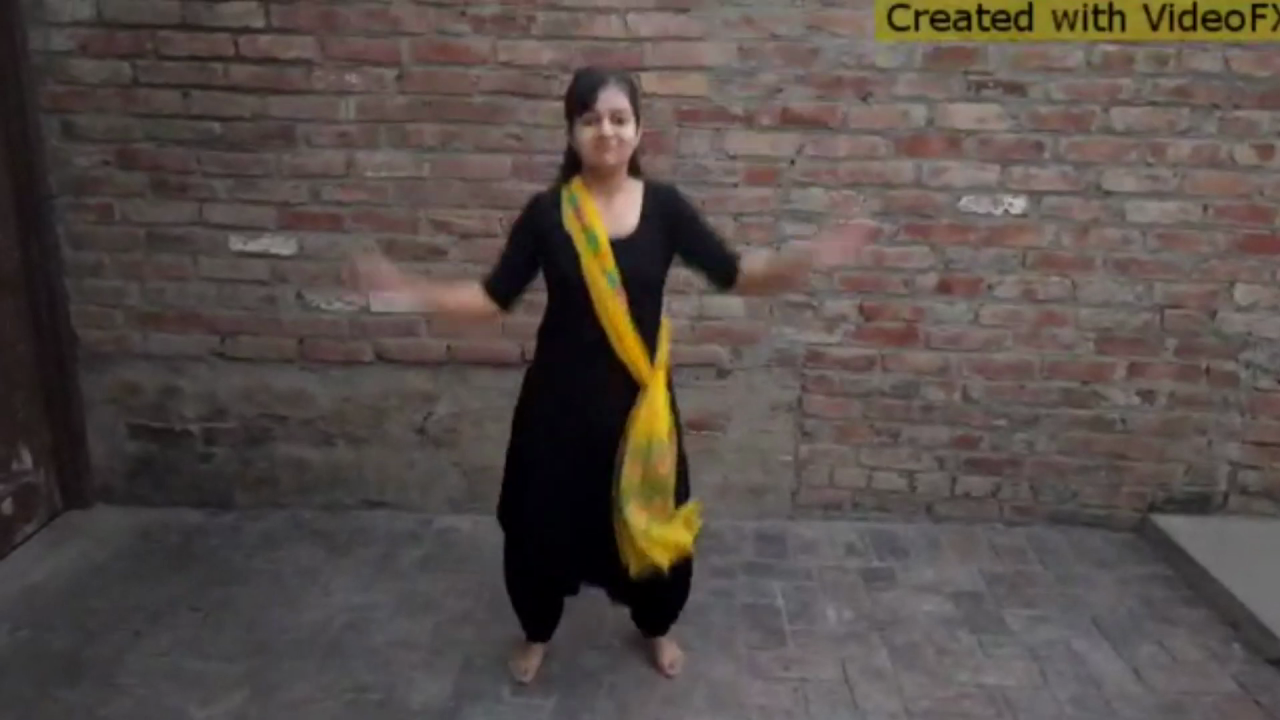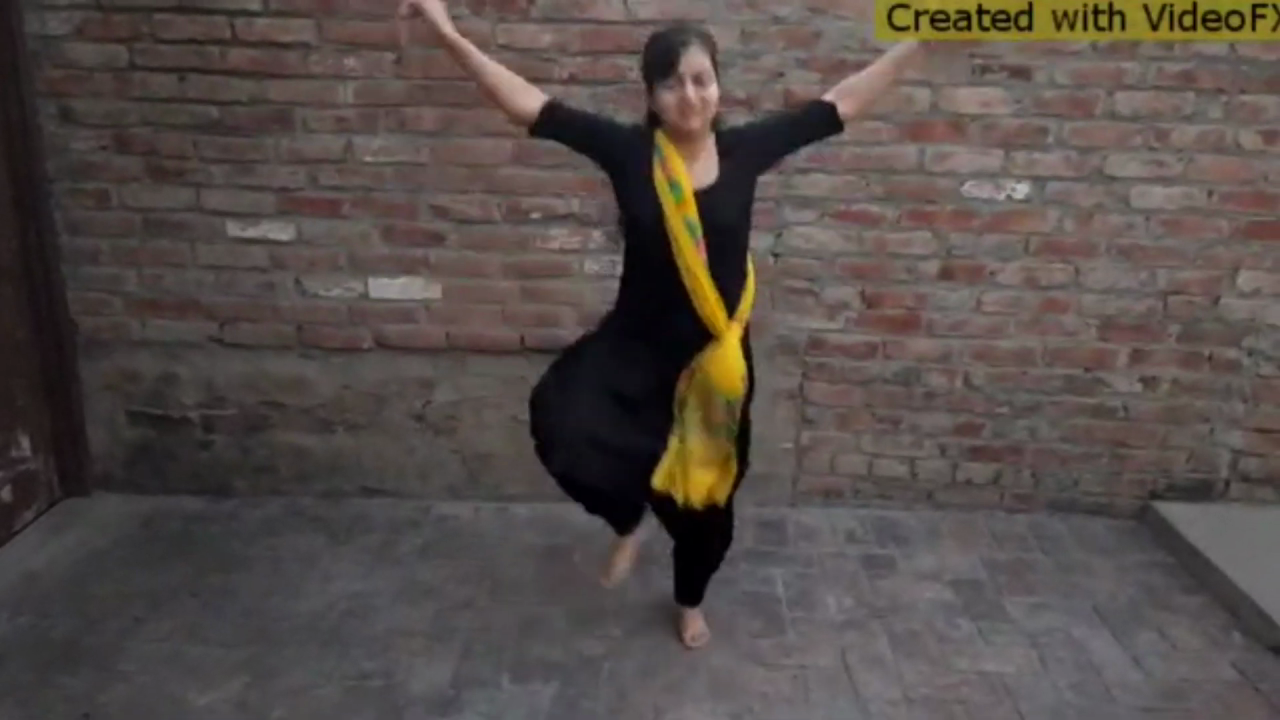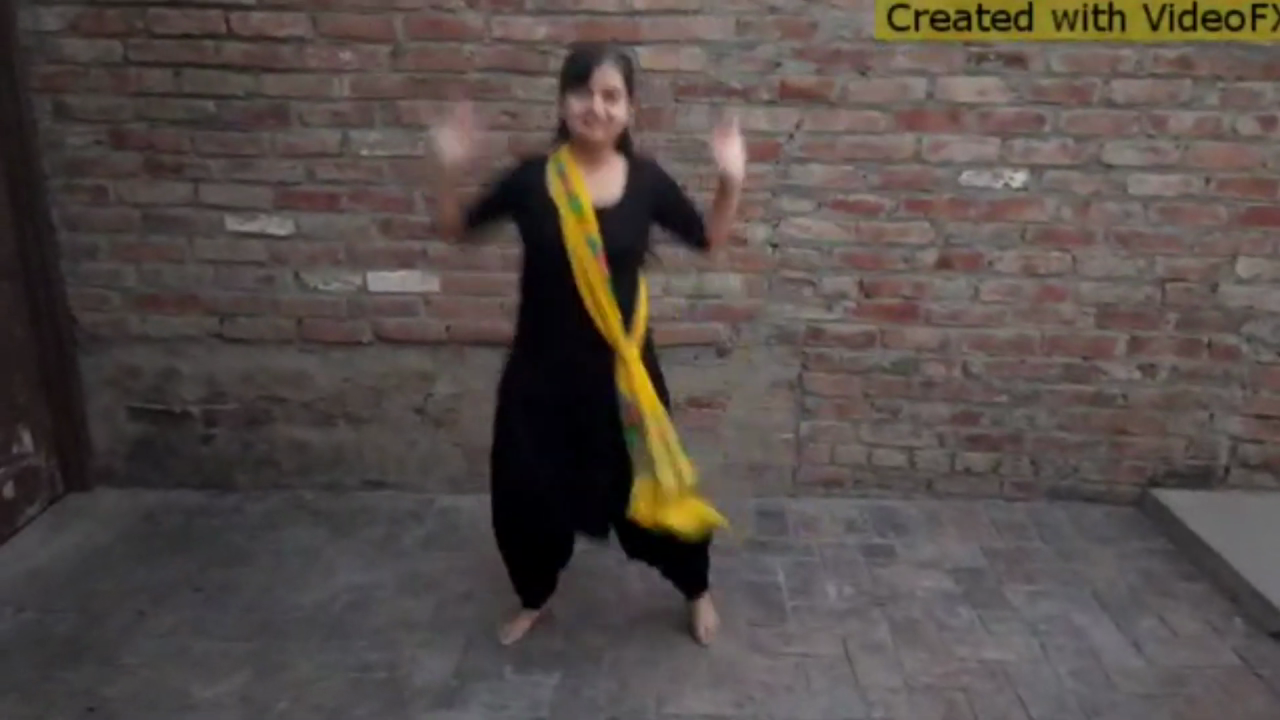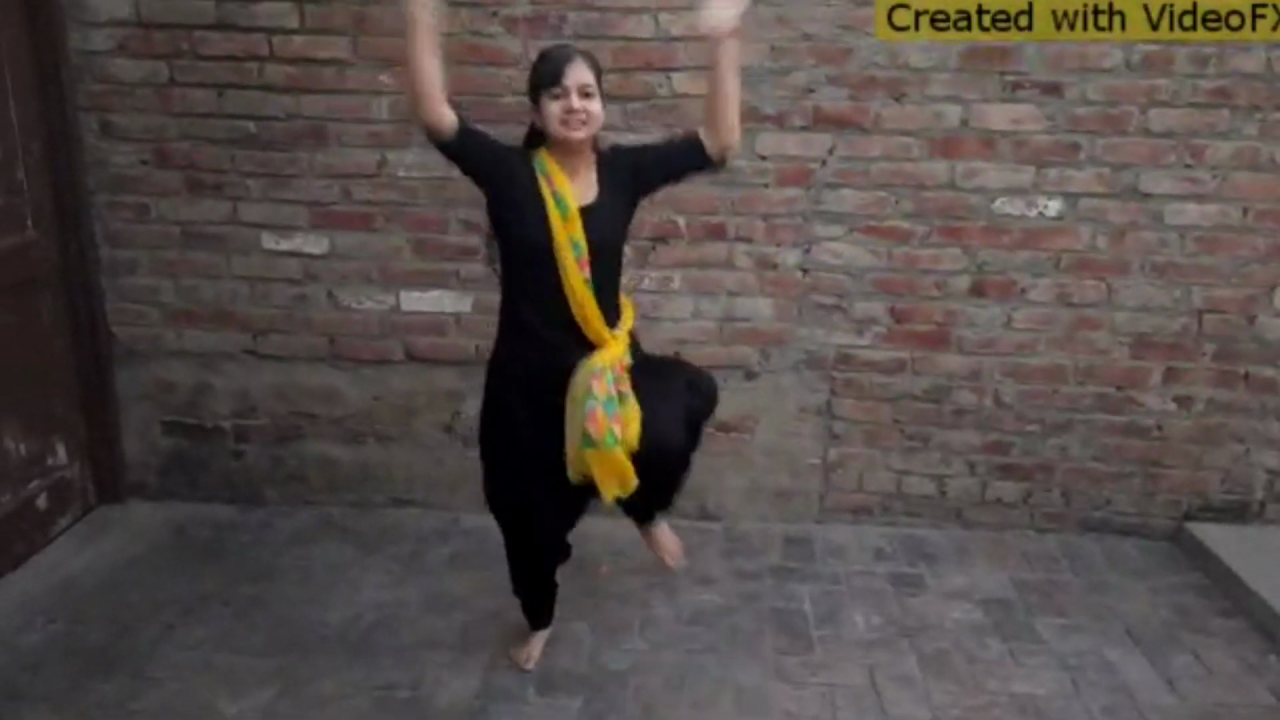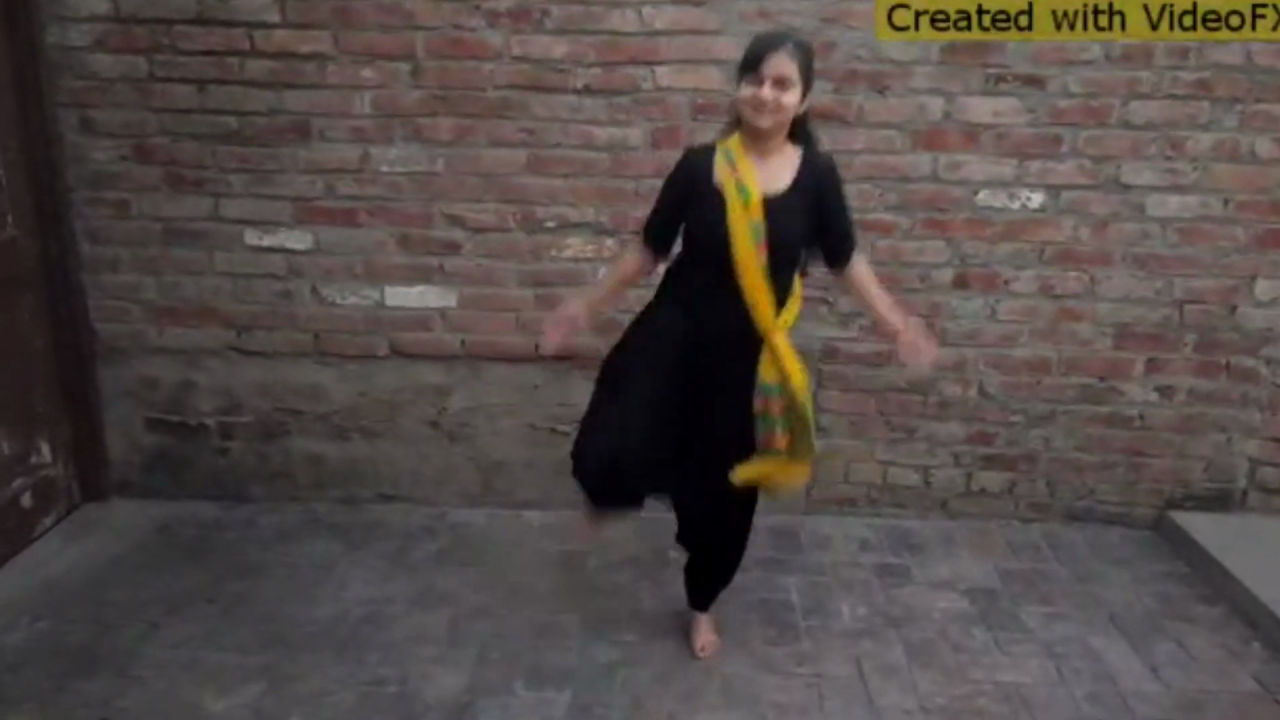
dt=1s
person 1, frame 1
left shoulder: (665, 206)
right shoulder: (546, 212)
left elbow: (735, 274)
right elbow: (494, 294)
left wrist: (801, 263)
right wrist: (414, 292)
left hip: (639, 402)
right hip: (560, 399)
left knee: (657, 530)
right knee: (537, 532)
left ankle: (657, 628)
right ankle: (537, 634)
person 1, frame 2
left shoulder: (747, 148)
right shoulder: (623, 147)
left elbow: (838, 106)
right elbow: (531, 106)
left hip: (716, 350)
right hip: (633, 345)
left knee: (706, 486)
right knee: (561, 424)
left ankle: (690, 601)
right ankle: (627, 518)
person 1, frame 3
left shoulder: (647, 180)
right shoulder: (529, 179)
left elbow: (709, 237)
right elbow: (457, 227)
left wrist: (731, 183)
right wrist: (452, 171)
left hip: (620, 370)
right hip: (541, 372)
right knee: (527, 506)
left ankle: (697, 591)
right ankle: (534, 597)
person 1, frame 4
left shoulder: (625, 169)
right shoulder: (506, 170)
left elbow: (721, 144)
right elbow: (433, 112)
left hip: (608, 358)
right hip: (526, 370)
left knee: (670, 427)
right knee: (528, 514)
left ankle: (646, 510)
right ankle: (538, 622)
person 1, frame 5
left shoulder: (817, 171)
right shoulder: (698, 166)
left elbow: (844, 257)
right elbow: (650, 247)
left wrist: (892, 319)
right wrist: (589, 302)
left hip: (748, 354)
right hip: (682, 332)
left knee: (725, 491)
right knee: (624, 452)
left ankle: (702, 606)
right ankle: (607, 496)
